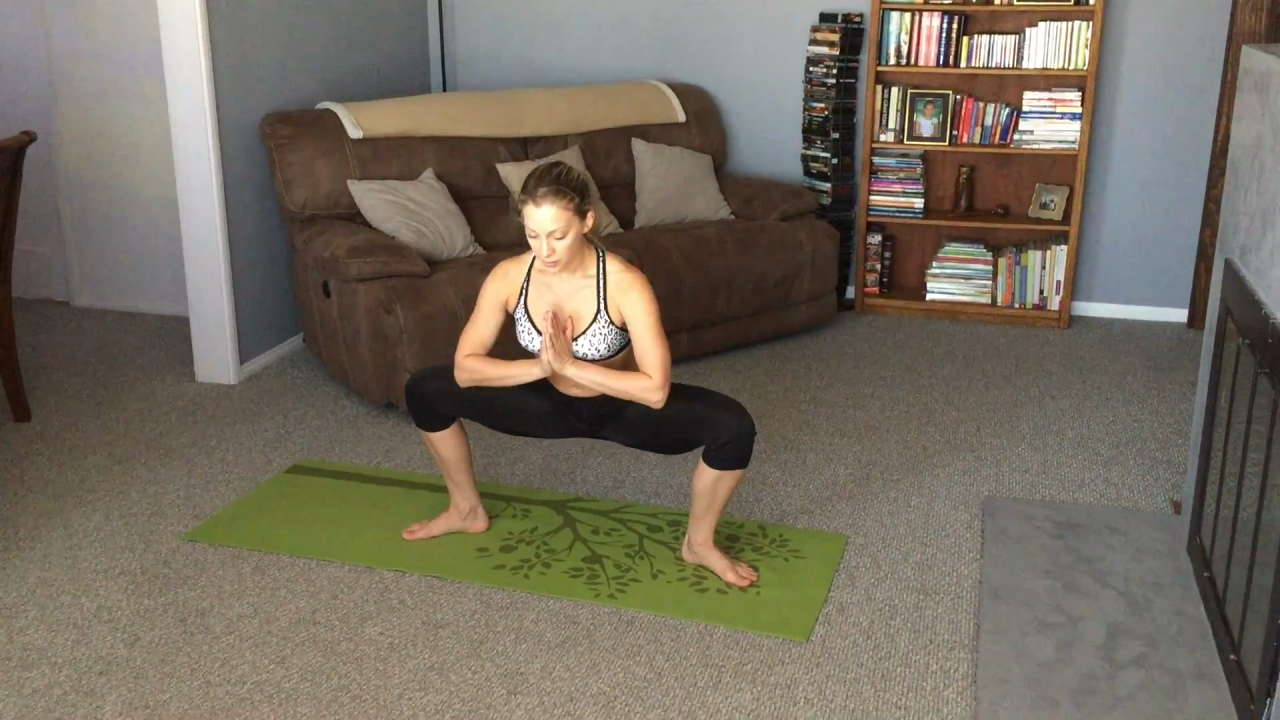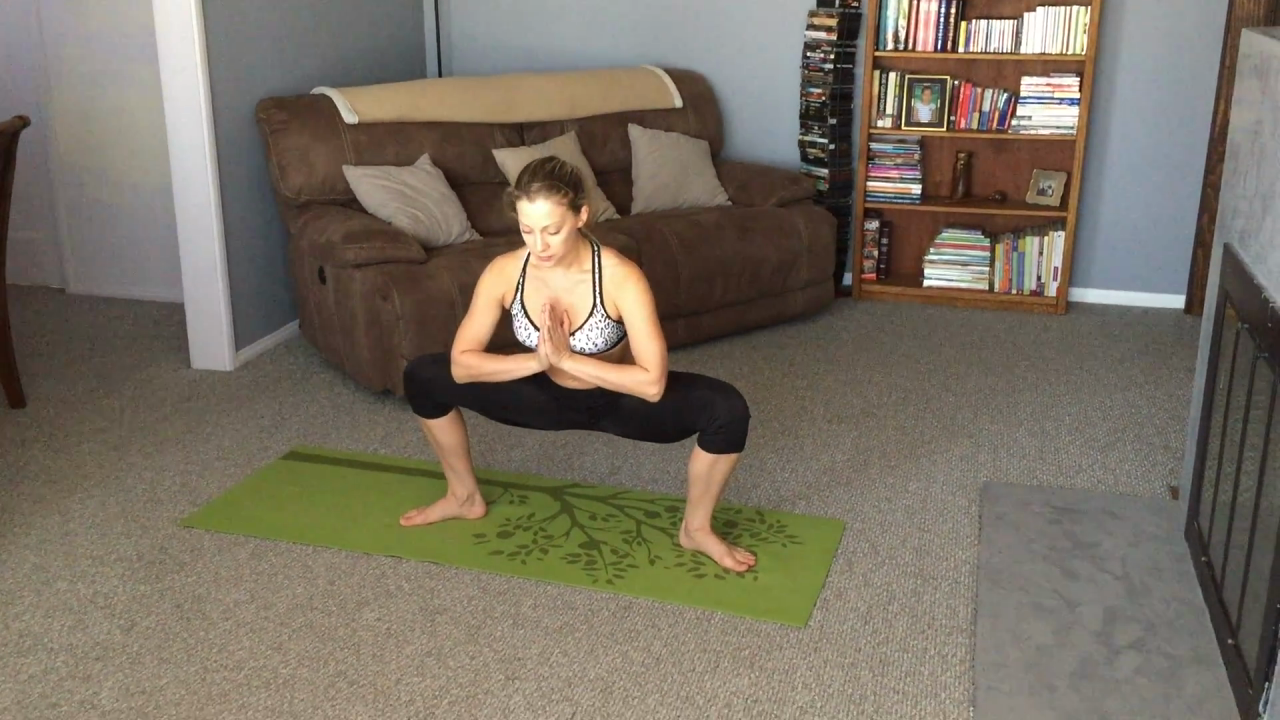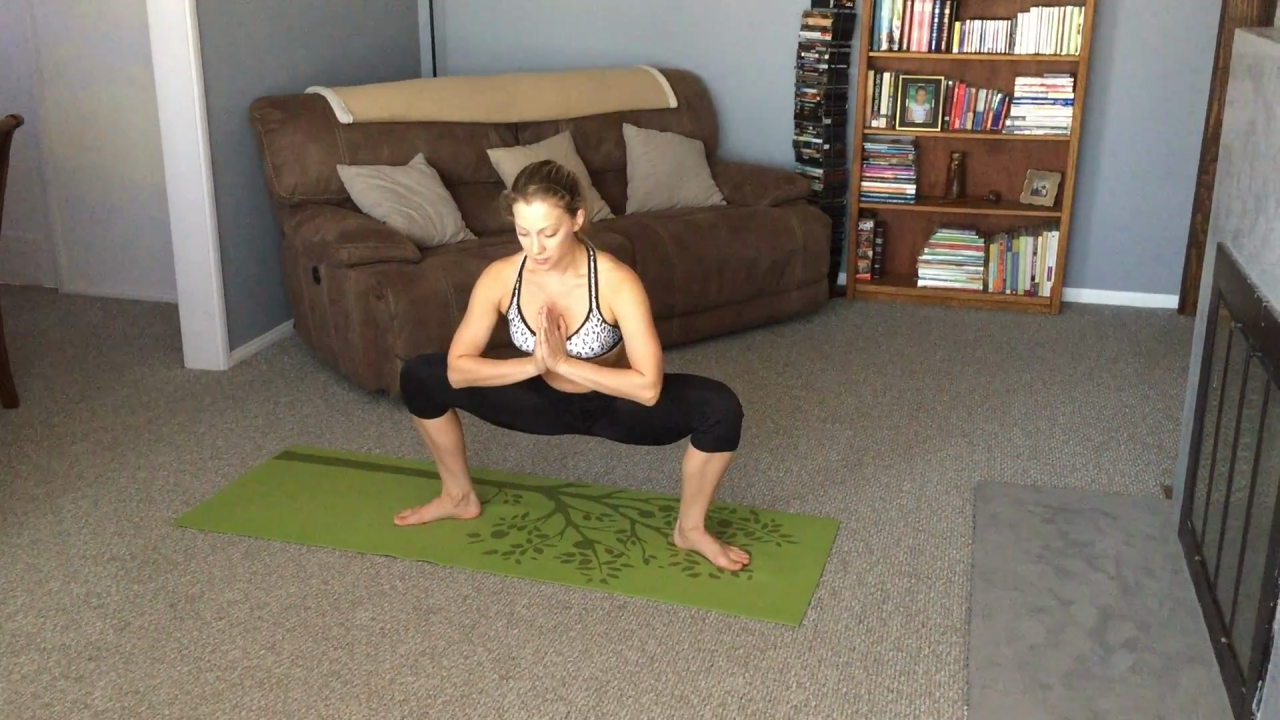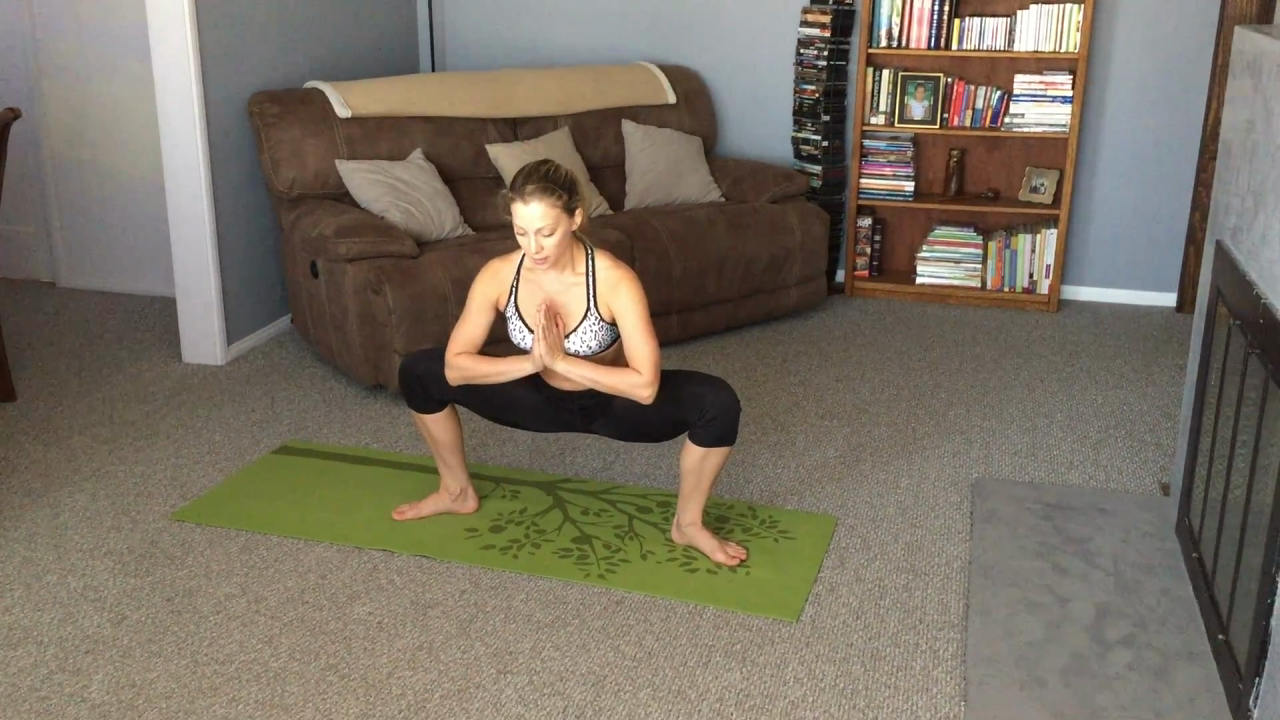
dt=0.5s
person 1, frame 1
left shoulder: (625, 283)
right shoulder: (508, 276)
left elbow: (656, 390)
right elbow: (465, 368)
left wrist: (570, 365)
right wrist: (540, 366)
left hip: (620, 408)
right hip: (551, 403)
left knee: (733, 427)
right knee: (424, 390)
left ankle: (699, 543)
right ankle: (467, 510)
person 1, frame 2
left shoulder: (620, 276)
right shoulder: (504, 271)
left elbow: (653, 383)
right elbow: (460, 364)
left wrist: (566, 359)
right wrist: (538, 360)
left hip: (617, 400)
right hip: (549, 396)
left knee: (727, 410)
right knee: (423, 377)
left ankle: (695, 528)
right ankle: (464, 496)
person 1, frame 3
left shoulder: (616, 281)
right shoulder: (500, 277)
left elbow: (649, 388)
right elbow: (457, 369)
left wrist: (563, 363)
right wrist: (534, 364)
left hip: (612, 405)
right hip: (544, 401)
left knee: (720, 408)
right knee: (420, 377)
left ankle: (690, 528)
right ankle: (459, 496)
person 1, frame 4
left shoulder: (614, 279)
right shoulder: (498, 274)
left elbow: (645, 386)
right elbow: (455, 366)
left wrist: (561, 361)
right wrist: (532, 362)
left hip: (610, 403)
right hip: (542, 399)
left knee: (718, 403)
right knee: (420, 372)
left ankle: (687, 524)
right ankle: (457, 492)
